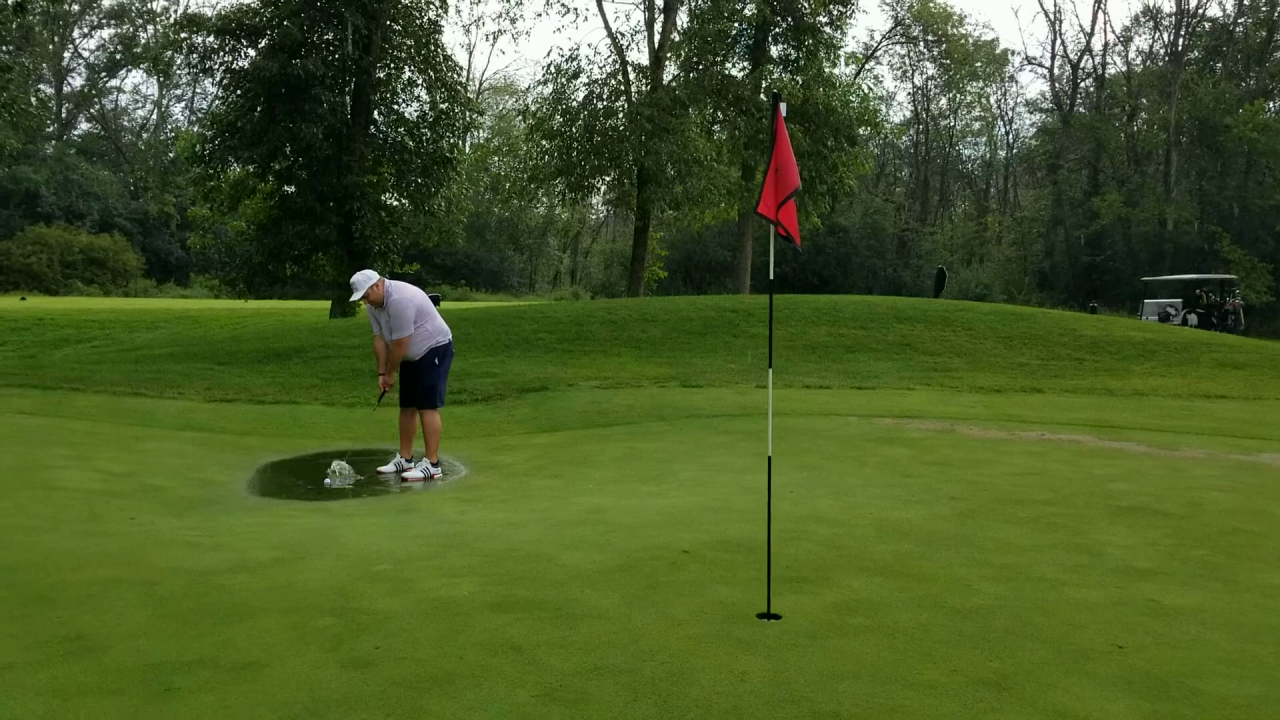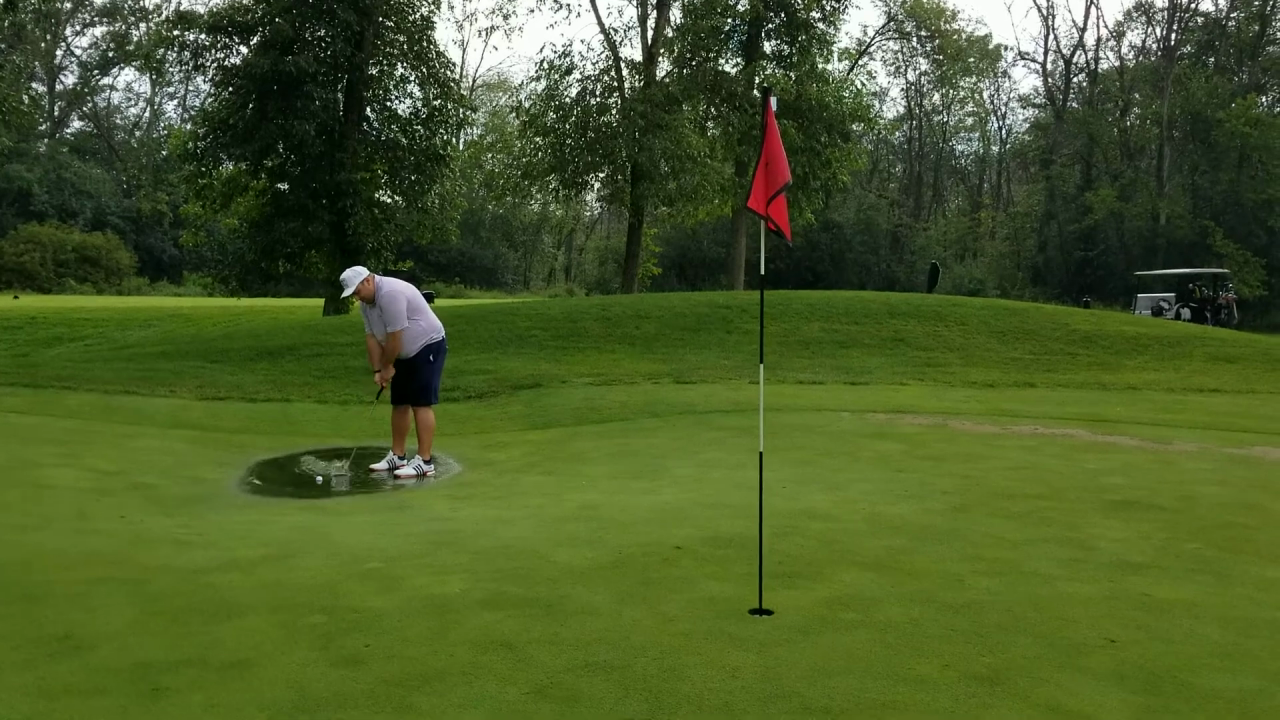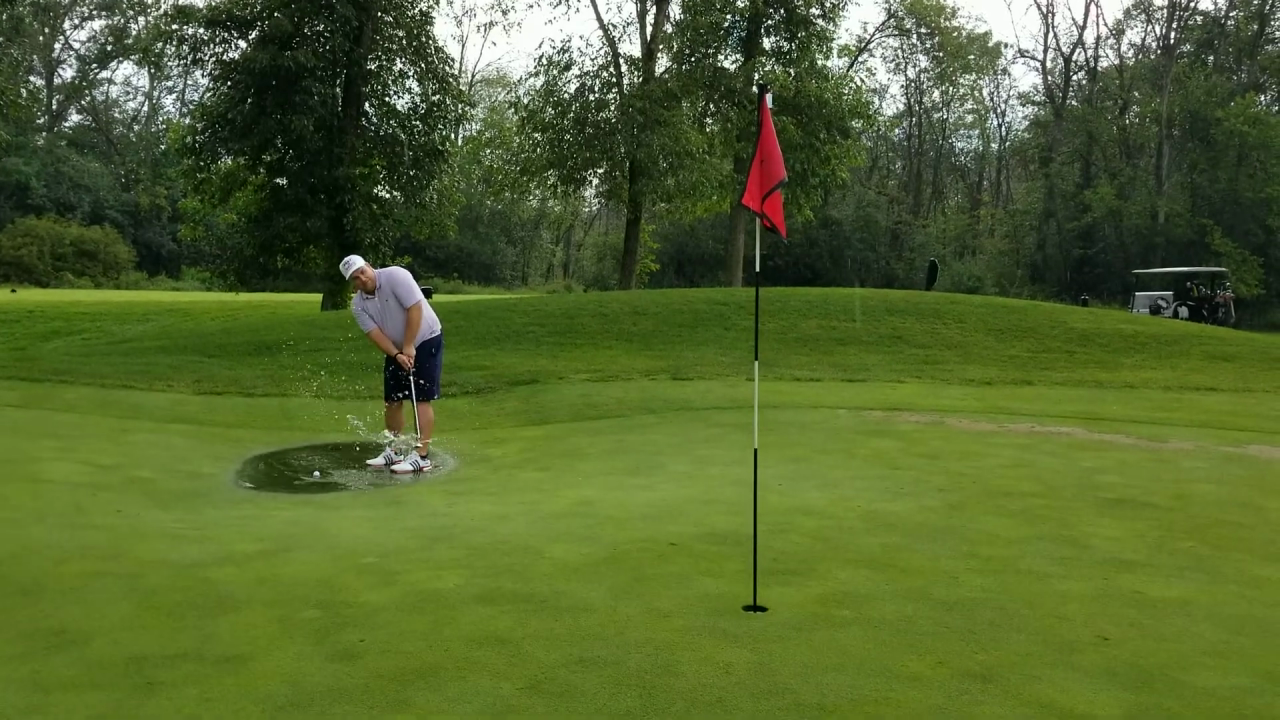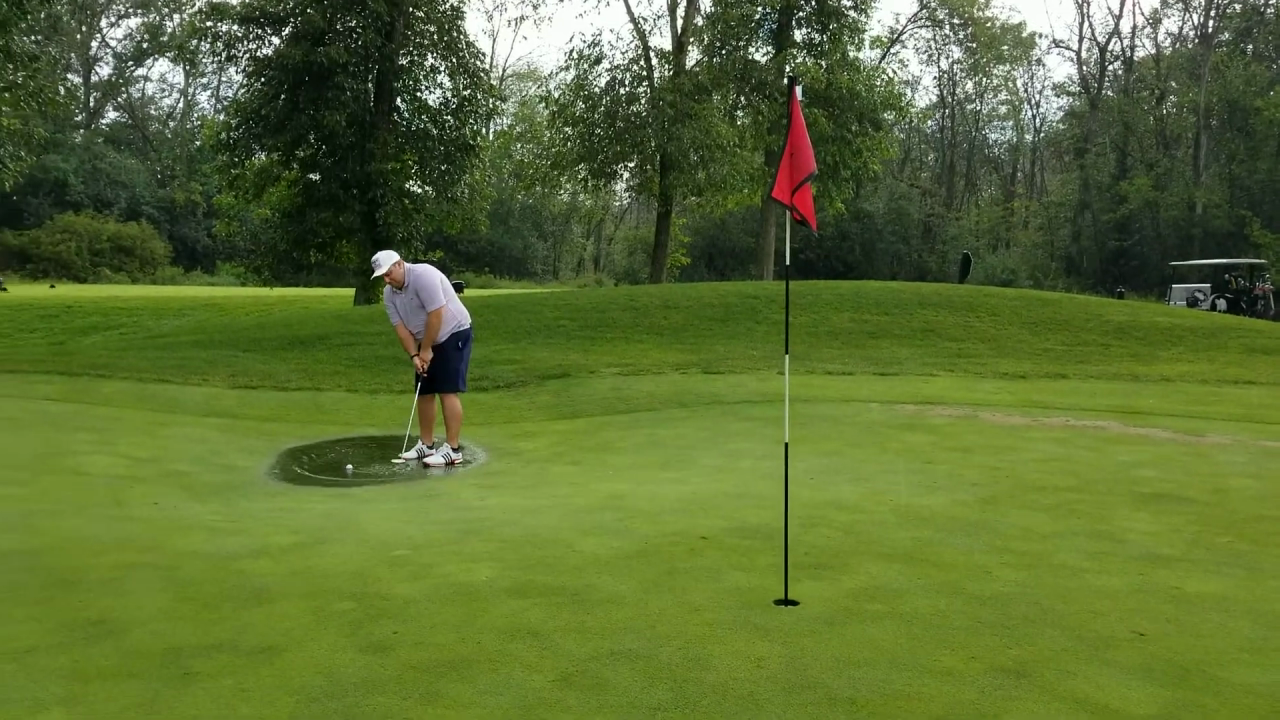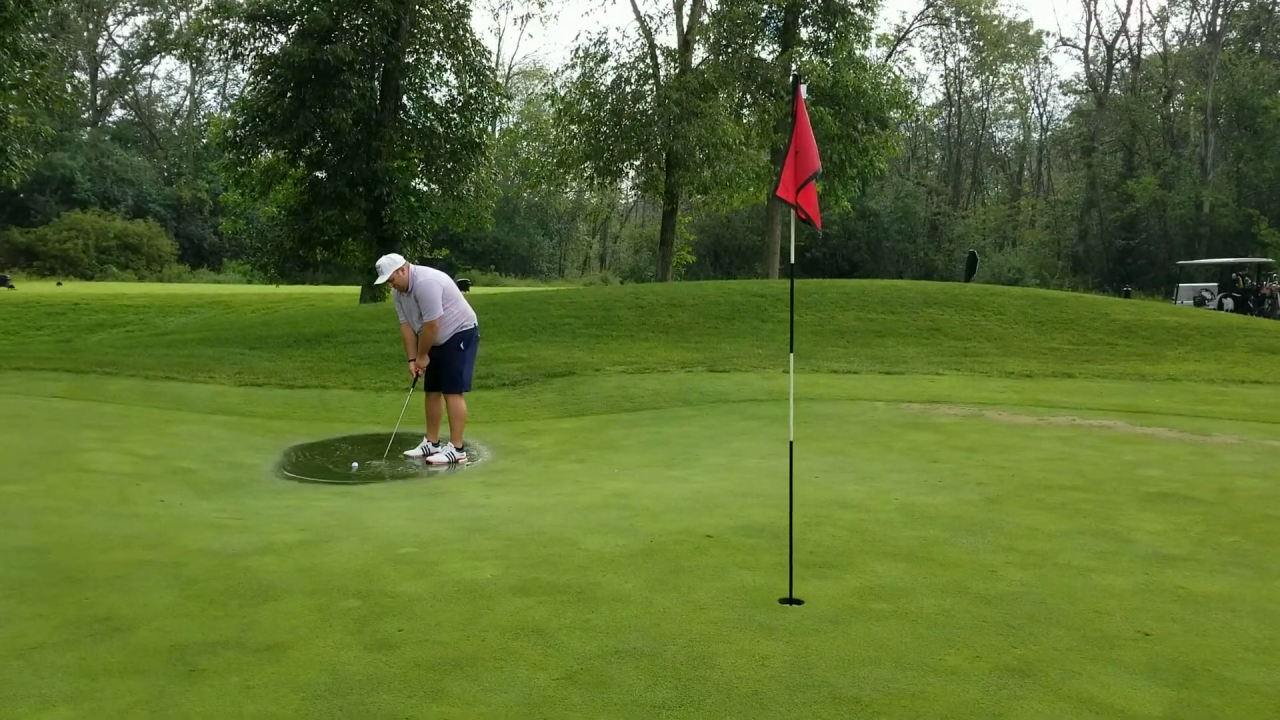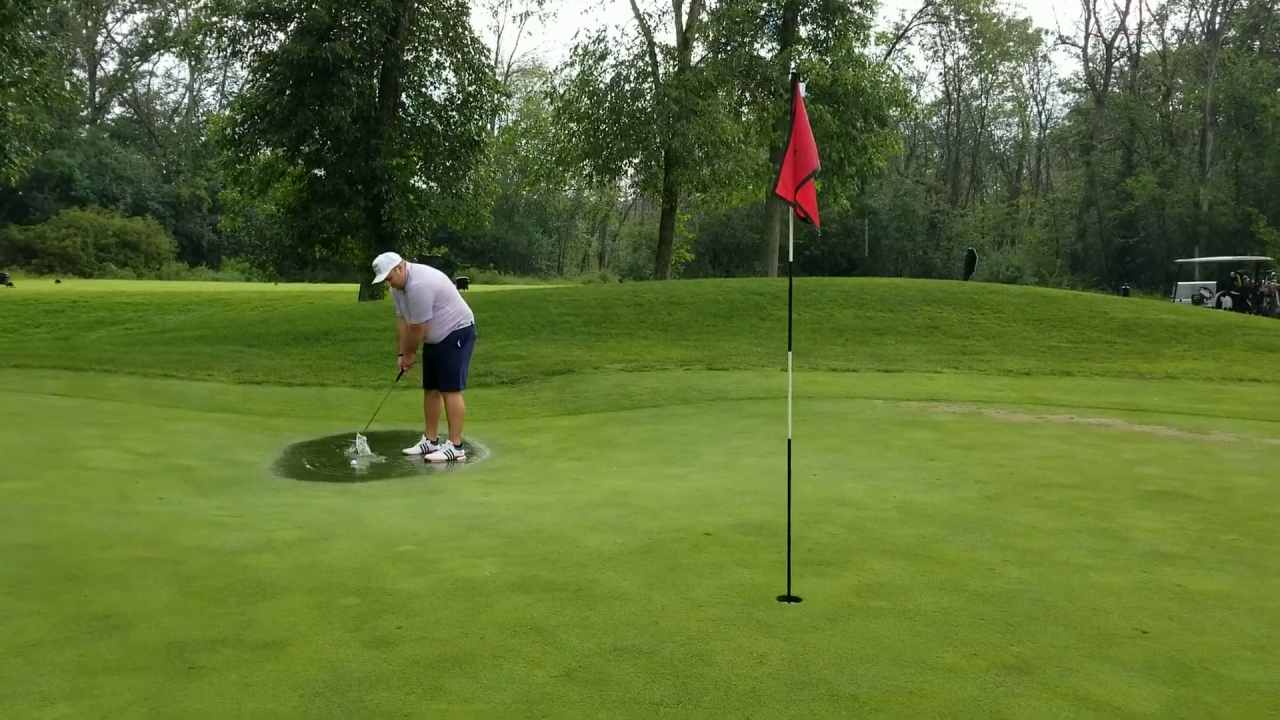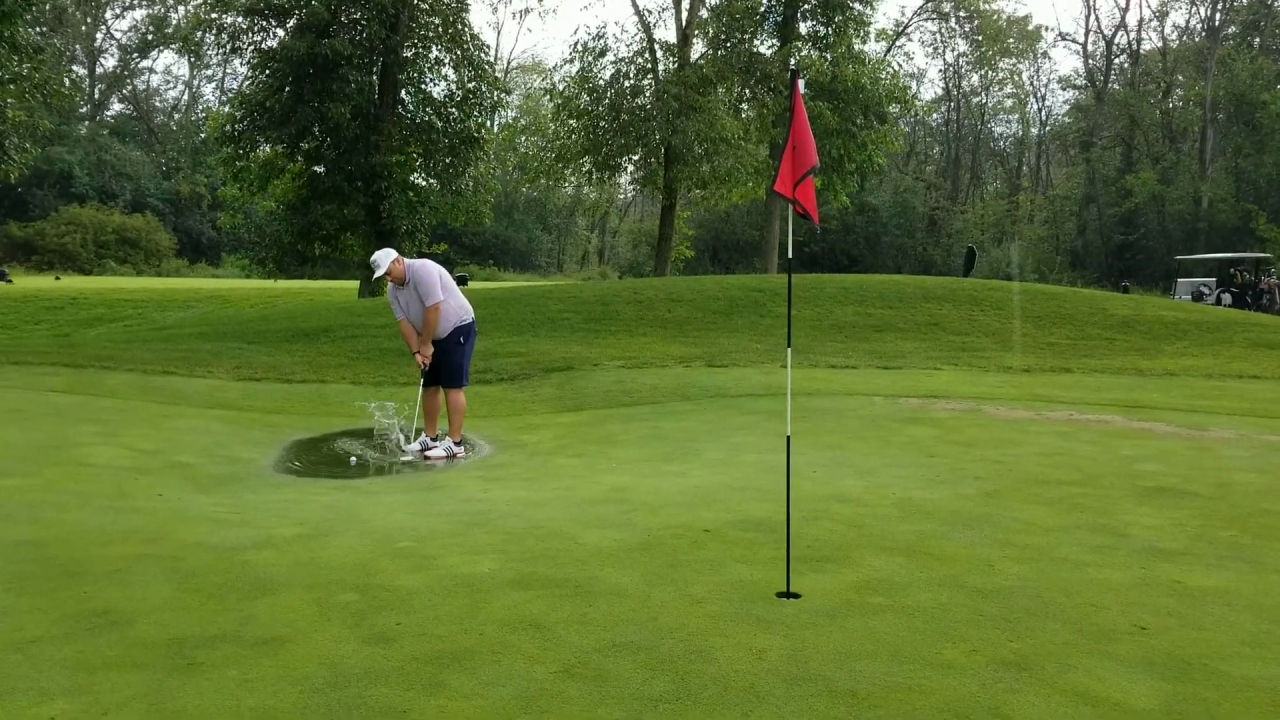
dt=0.5s
person 1, frame 1
left shoulder: (400, 300)
right shoulder: (374, 305)
left elbow: (399, 343)
right elbow: (379, 339)
left wrist: (391, 373)
right wrist: (382, 372)
left hip: (434, 350)
right hip: (412, 356)
left knee: (427, 406)
right knee: (407, 407)
left ankle: (431, 464)
right ankle: (404, 459)
person 1, frame 2
left shoulder: (390, 293)
right shoulder: (367, 302)
left elbow: (395, 336)
right elbow: (372, 337)
left wrist: (388, 367)
right wrist: (377, 370)
left hip: (428, 347)
right hip: (404, 354)
left knee: (421, 404)
right knee: (399, 404)
left ankle: (425, 462)
right ankle: (397, 456)
person 1, frame 3
left shoulder: (395, 276)
right shoulder: (358, 304)
left elbow: (415, 309)
right elbow: (374, 333)
left wrist: (409, 346)
right wrist: (396, 354)
left hip: (425, 342)
right hip: (396, 350)
left knee: (421, 400)
right knee: (392, 400)
left ankle: (421, 457)
right ankle: (393, 452)
person 1, frame 4
left shoulder: (424, 275)
right shoulder: (389, 294)
left elbow: (436, 314)
right elbow: (400, 327)
left wrist: (426, 349)
right wrist: (414, 355)
left hip: (454, 335)
right hip: (426, 345)
left knee: (448, 392)
right knee: (424, 393)
left ankle: (452, 449)
right ankle: (426, 445)
person 1, frame 5
left shoulder: (426, 283)
right shoulder: (399, 292)
left elbow: (431, 325)
right elbow: (407, 325)
left wrist: (422, 356)
right wrist: (412, 359)
left hip: (460, 335)
right hip: (437, 341)
left knee: (453, 392)
right knee: (432, 391)
left ankle: (457, 449)
right ankle: (431, 443)
person 1, frame 6
left shoulder: (420, 284)
right shoulder: (398, 286)
left elbow: (418, 327)
right elbow: (402, 320)
left wrist: (410, 354)
right wrist: (402, 353)
left hip: (457, 333)
right hip: (434, 339)
left knee: (450, 389)
right knee: (431, 389)
left ankle: (455, 446)
right ankle: (430, 441)
person 1, frame 7
left shoulder: (422, 270)
right shoulder: (393, 289)
left elbow: (433, 309)
right elbow: (404, 322)
left wrist: (427, 344)
right wrist: (416, 352)
left hip: (457, 330)
right hip: (432, 339)
left knee: (452, 386)
right knee: (429, 386)
left ankle: (455, 443)
right ankle: (430, 437)
